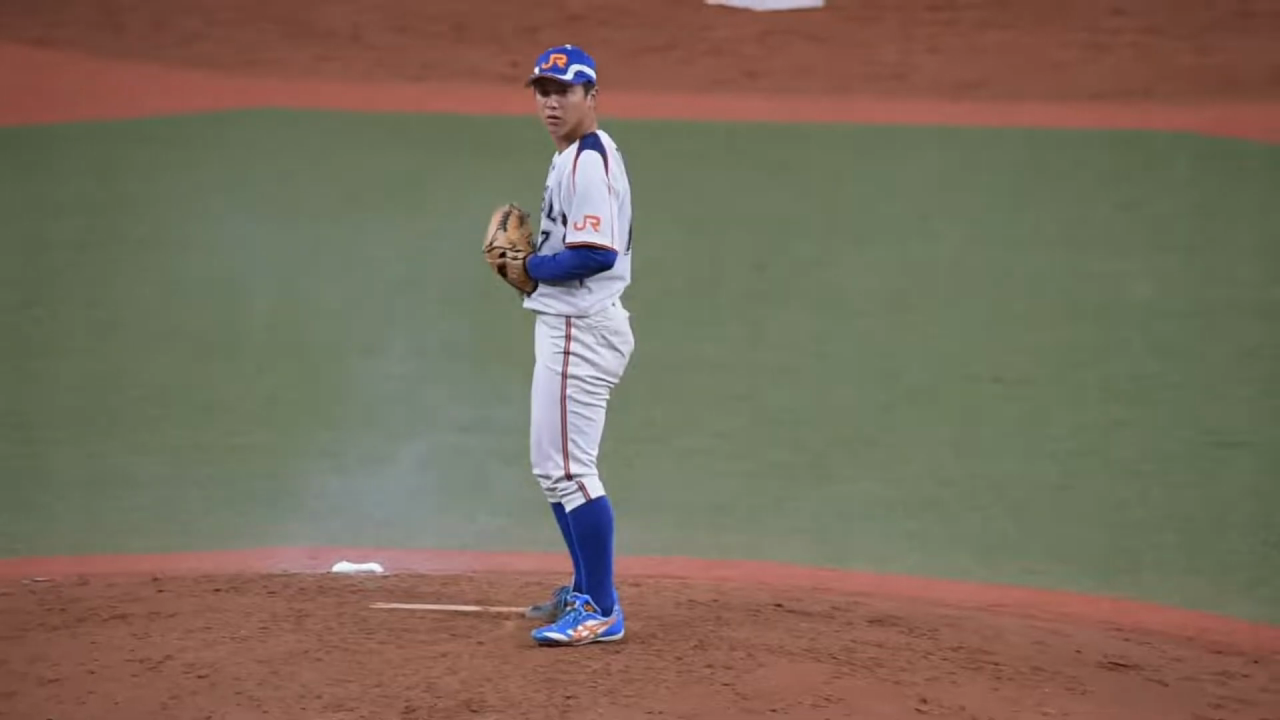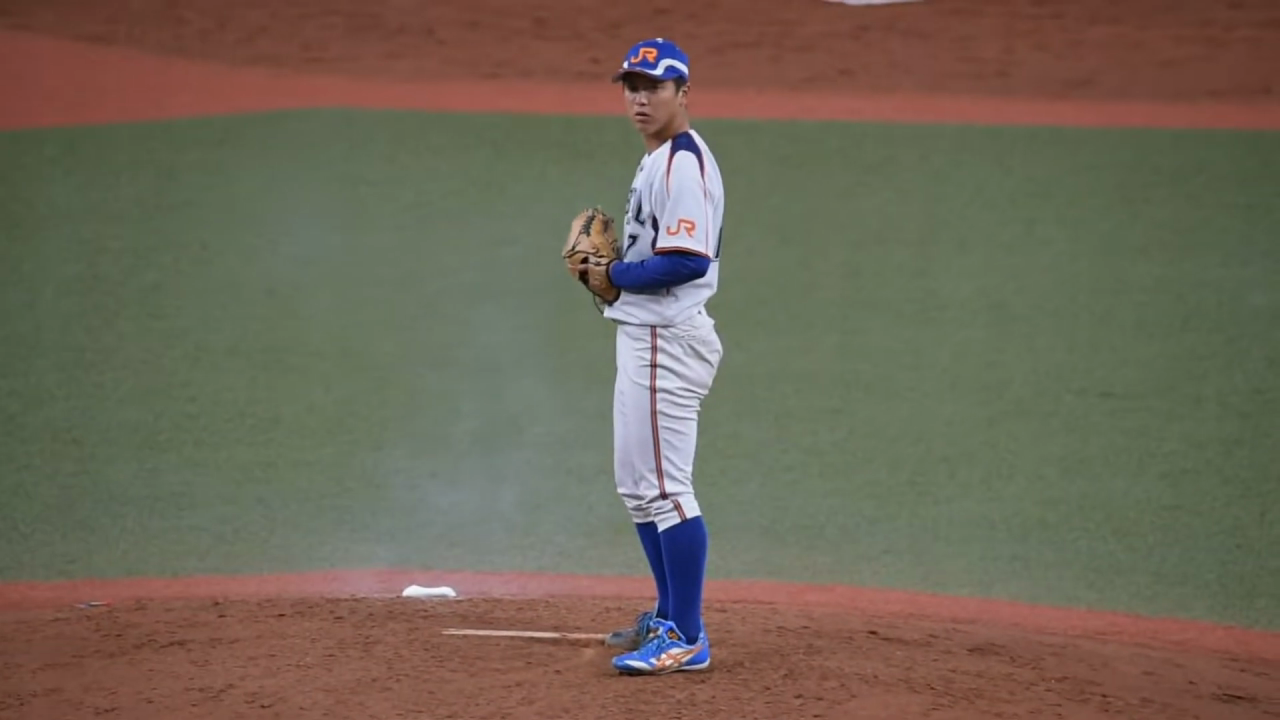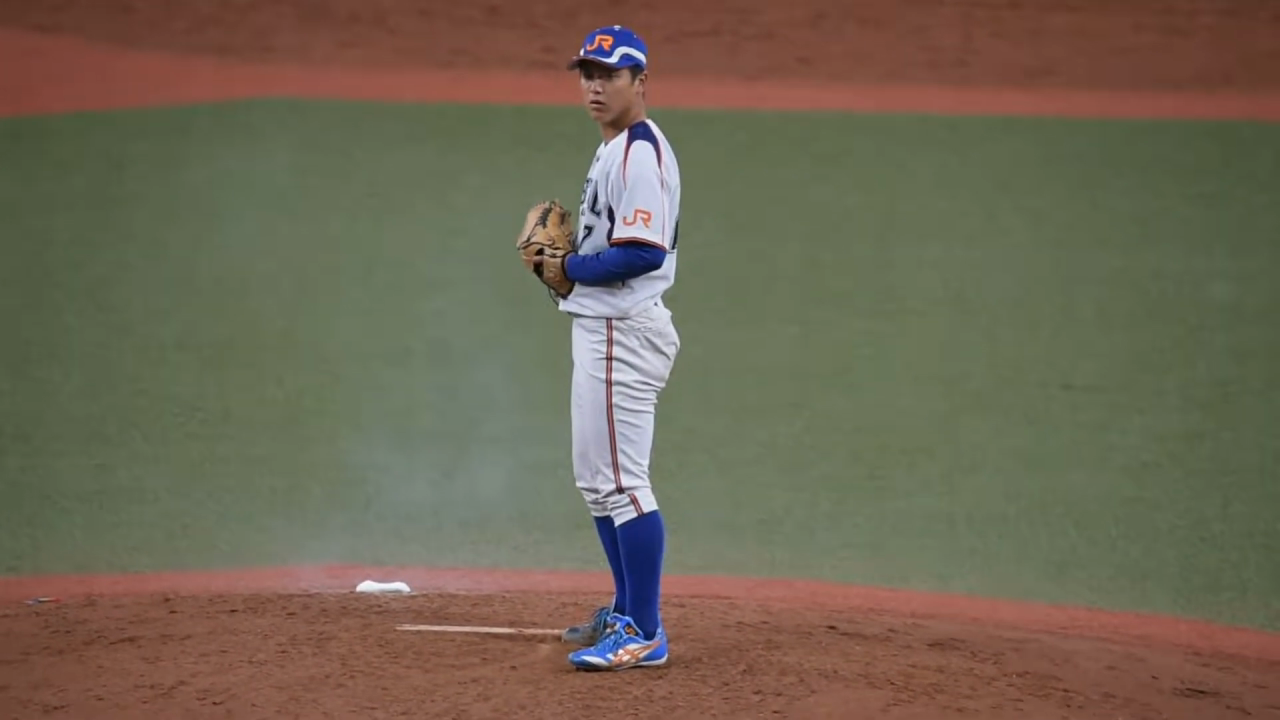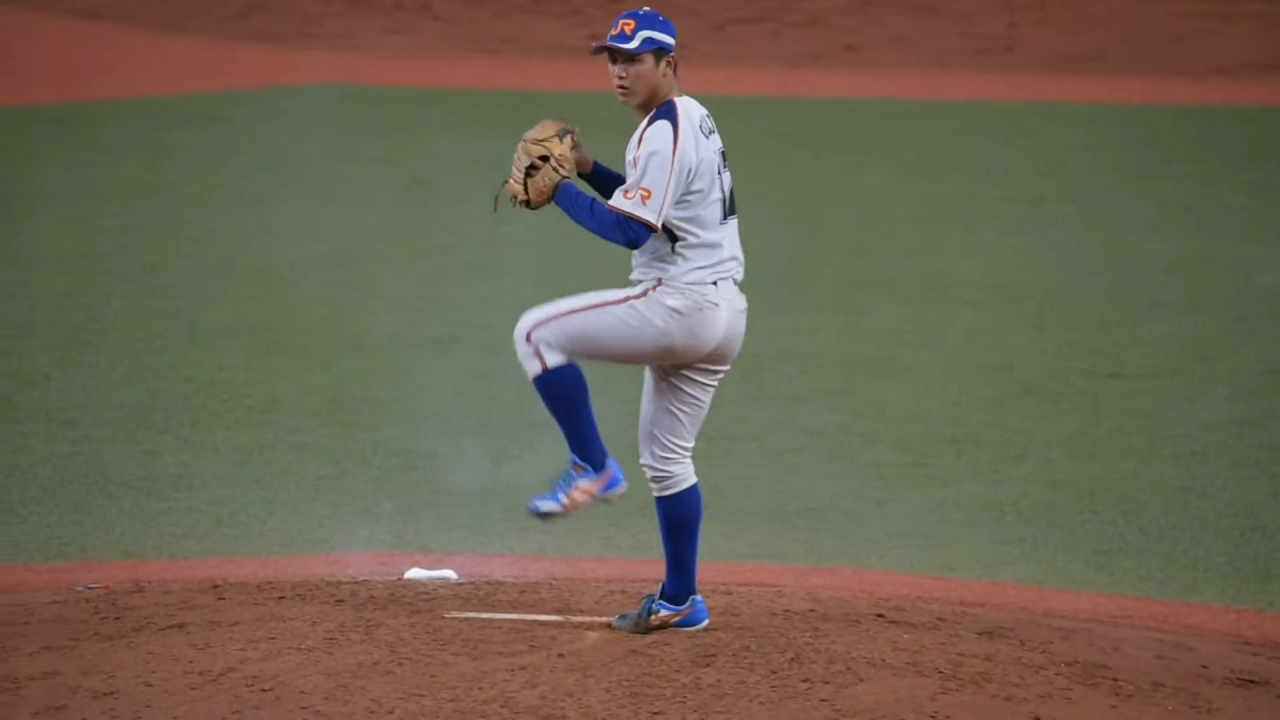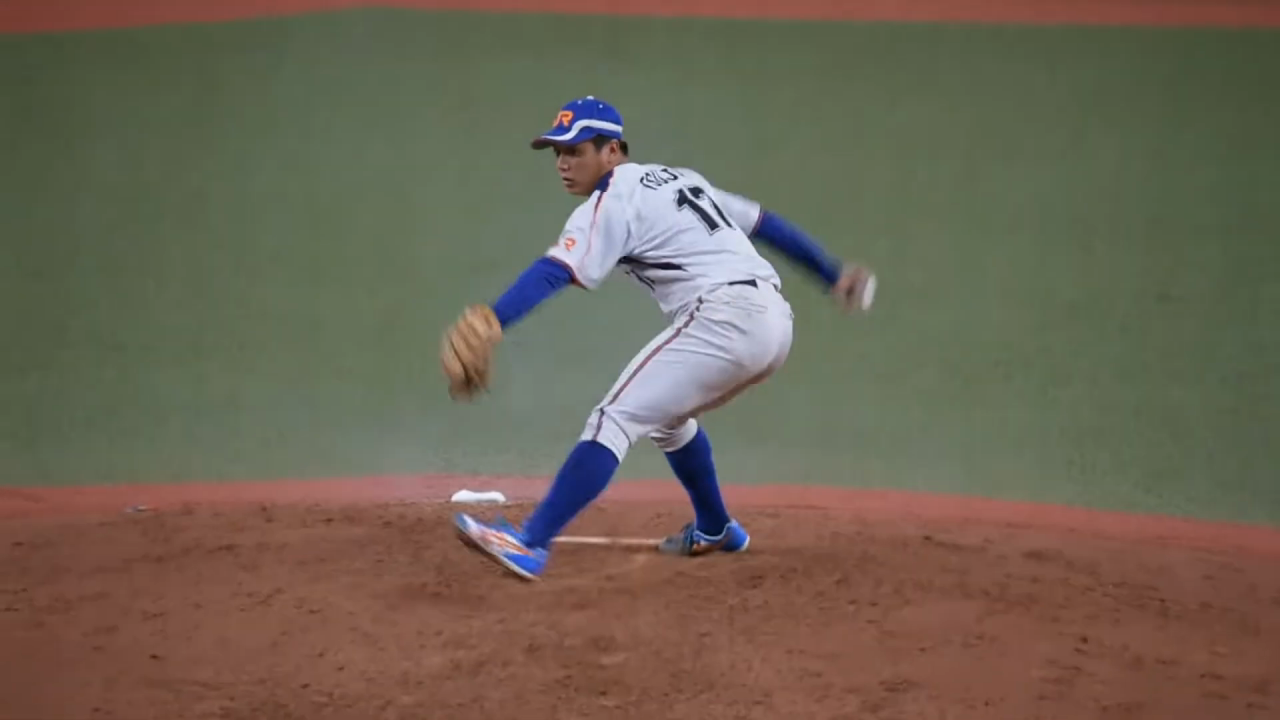
dt=0.7s
person 1, frame 1
left shoulder: (590, 159)
right shoulder: (570, 157)
left elbow: (596, 255)
left wrist: (530, 266)
right wrist: (532, 263)
left hip: (580, 331)
right hip: (567, 327)
left knee: (568, 468)
right knee: (554, 466)
left ankle: (602, 608)
right ankle: (587, 591)
person 1, frame 2
left shoulder: (683, 160)
right shoulder: (657, 160)
left elbow: (688, 261)
left wrist: (613, 274)
right wrist: (613, 270)
left hip: (666, 342)
right hip: (644, 338)
left knee: (665, 489)
right knee: (639, 487)
left ankle: (687, 637)
right ankle: (669, 616)
person 1, frame 3
left shoulder: (640, 150)
right shoulder: (614, 148)
left elbow: (643, 253)
left wrist: (568, 266)
right wrist: (568, 258)
left hip: (620, 335)
right hip: (604, 331)
left knee: (621, 482)
right knee: (597, 481)
left ankle: (644, 633)
right ankle: (627, 612)
person 1, frame 4
left shoulder: (665, 131)
right shoulder: (693, 119)
left elbow: (628, 229)
left wrist: (560, 190)
right wrist: (593, 170)
left hip: (681, 305)
right hip: (719, 311)
left knee: (538, 333)
right knee: (666, 458)
left ankle: (591, 467)
right ankle: (680, 600)
person 1, frame 5
left shoulder: (607, 204)
right shoulder: (678, 178)
left elbow: (549, 275)
right elbow: (767, 224)
right wrist: (835, 274)
left hip: (729, 320)
right hip: (770, 320)
left knee: (615, 419)
right knee: (668, 416)
left ankle: (529, 542)
right ankle: (716, 530)
